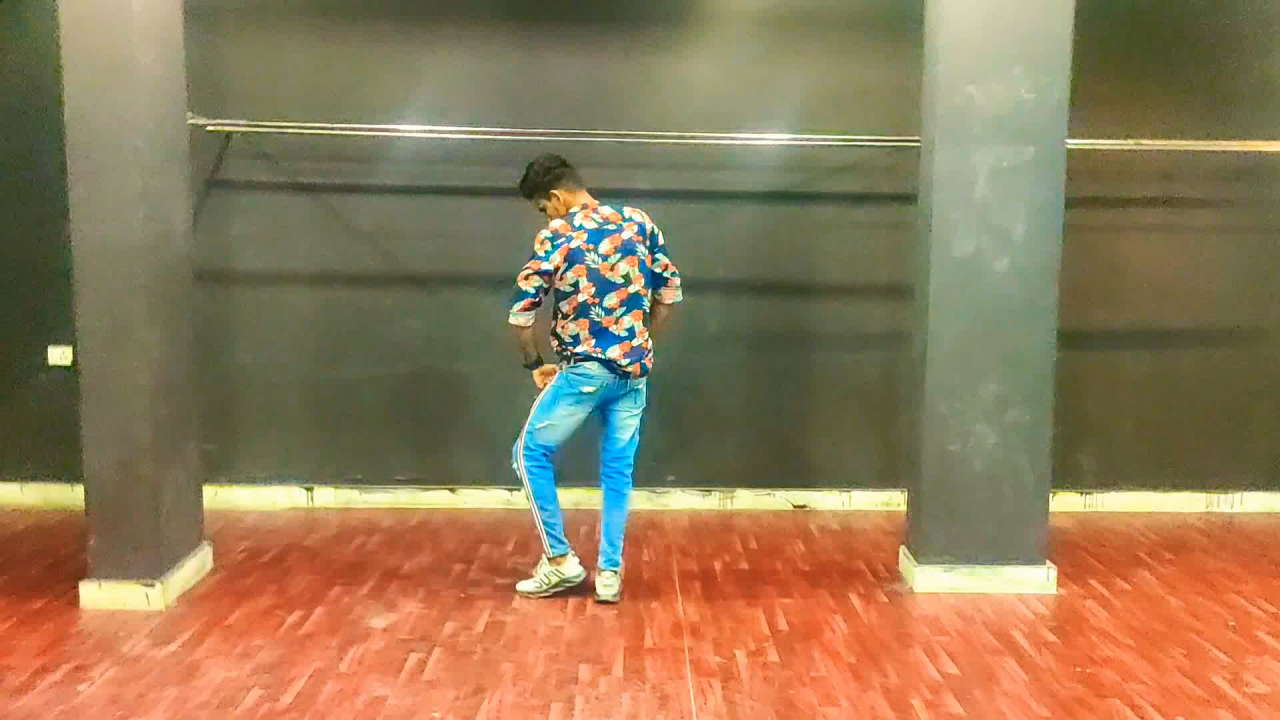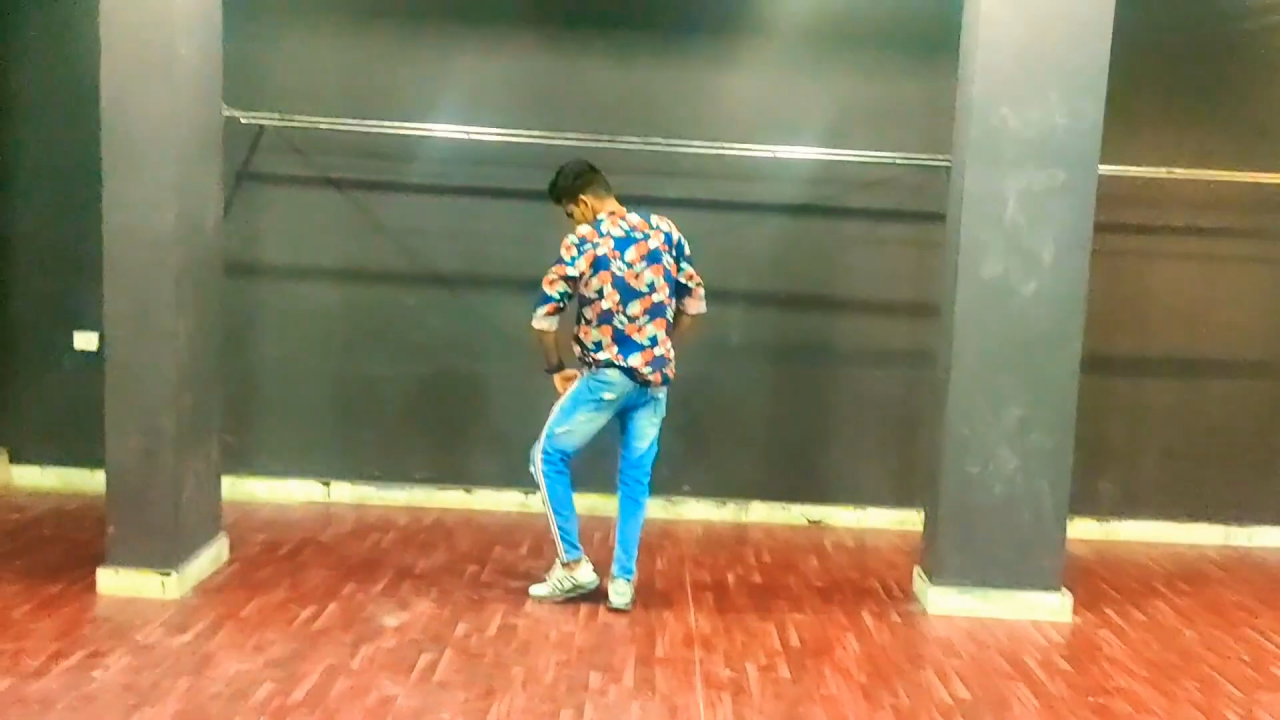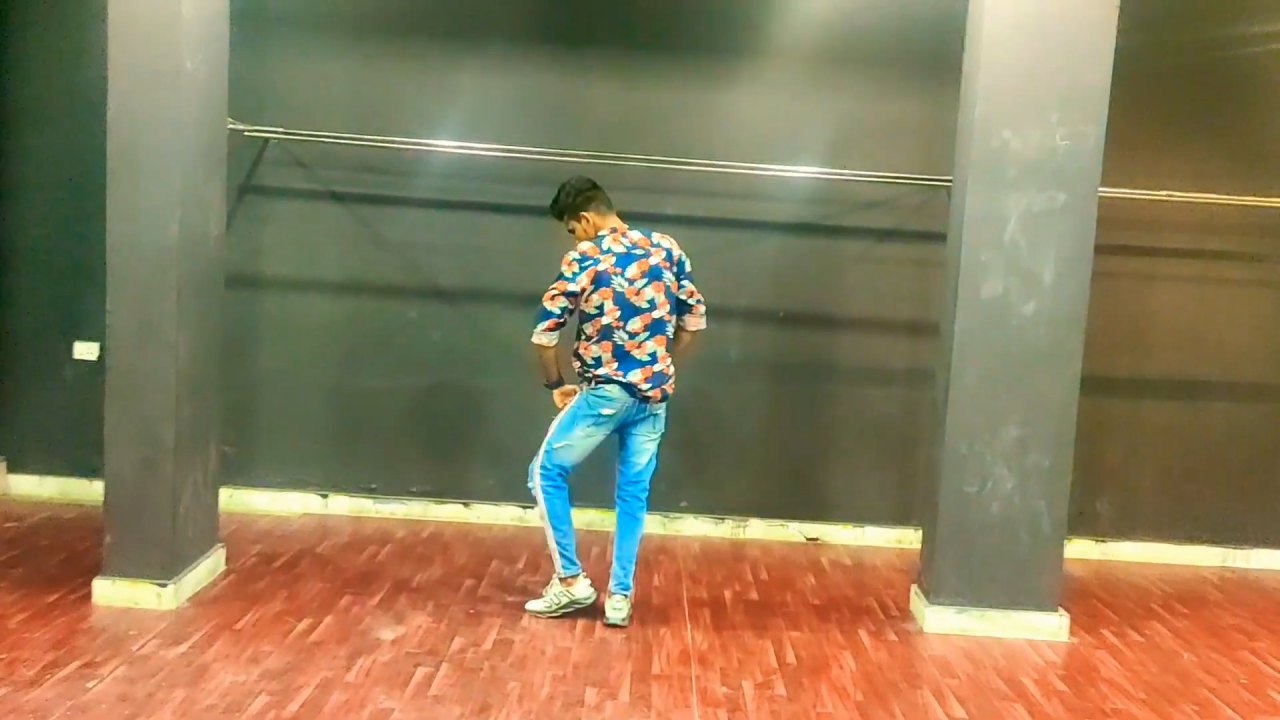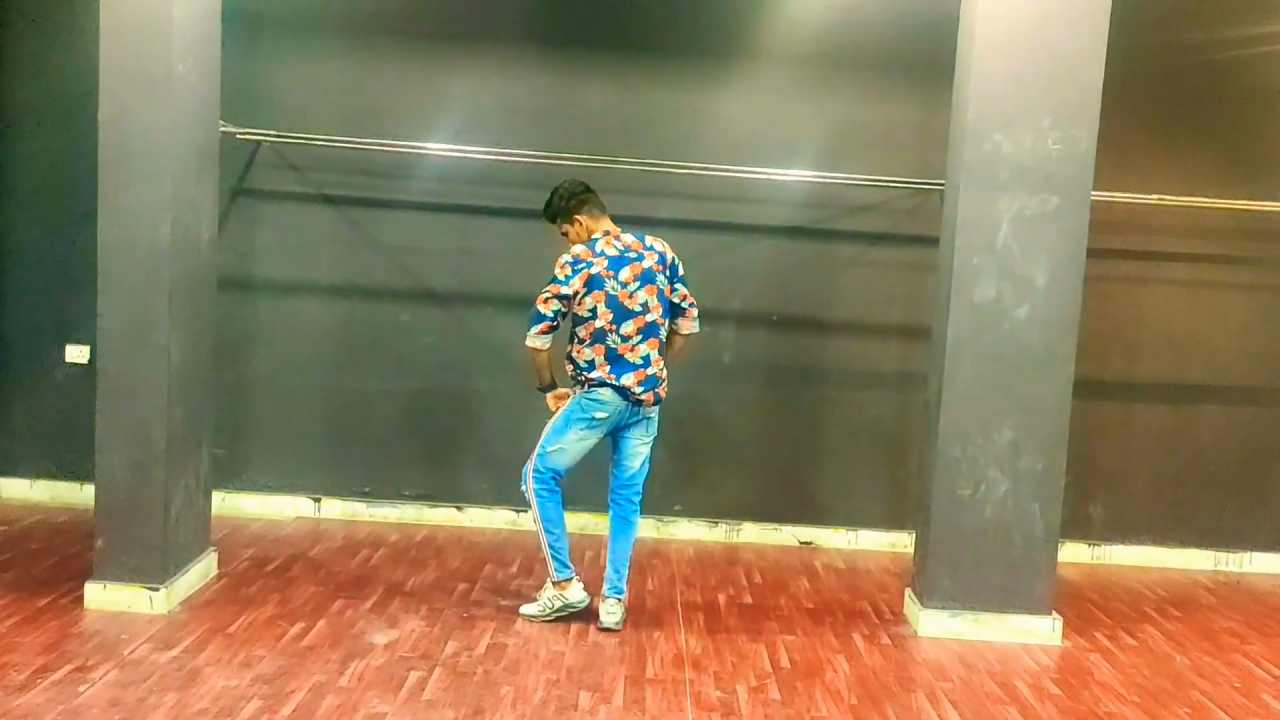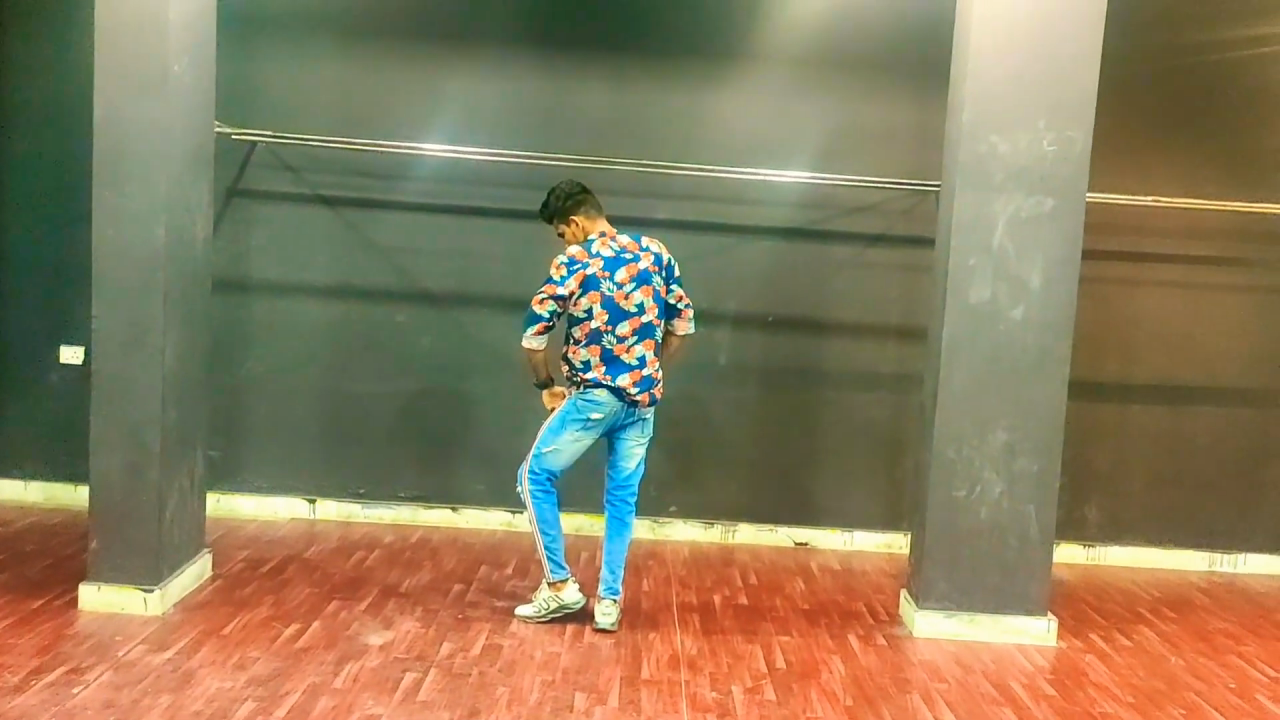
dt=0.4s
person 1, frame 1
left shoulder: (555, 236)
right shoulder: (637, 221)
left elbow: (520, 313)
right elbow: (670, 291)
left wrist: (535, 364)
left hip: (585, 370)
right hip: (634, 370)
left knee: (530, 453)
right knee: (618, 469)
left ankle: (560, 560)
right ankle: (610, 573)
person 1, frame 2
left shoulder: (582, 241)
right shoulder: (664, 230)
left elbow: (544, 316)
right elbow: (694, 302)
left wrist: (556, 369)
left hip: (607, 377)
right hip: (655, 378)
left knee: (548, 457)
right knee: (636, 477)
left ankle: (574, 565)
right ankle: (623, 581)
person 1, frame 3
left shoulder: (583, 258)
right shoulder: (666, 248)
left elbow: (544, 332)
right elbow: (694, 319)
left wrist: (555, 384)
left hip: (606, 393)
right hip: (654, 395)
left knee: (546, 472)
right knee: (633, 493)
left ankle: (571, 580)
right ankle: (620, 596)
person 1, frame 4
left shoulder: (577, 261)
right shoulder: (659, 251)
left elbow: (538, 334)
right elbow: (687, 322)
left wrist: (549, 388)
left hip: (598, 395)
right hip: (648, 398)
left knee: (540, 476)
right knee: (627, 497)
left ankle: (565, 585)
right ankle: (614, 599)
person 1, frame 5
left shoulder: (572, 263)
right shoulder: (656, 253)
left elbow: (534, 337)
right elbow: (682, 323)
left wrist: (545, 385)
left hip: (593, 396)
right hip: (643, 399)
left knee: (535, 477)
right knee: (622, 497)
left ankle: (560, 585)
right ankle: (609, 600)
